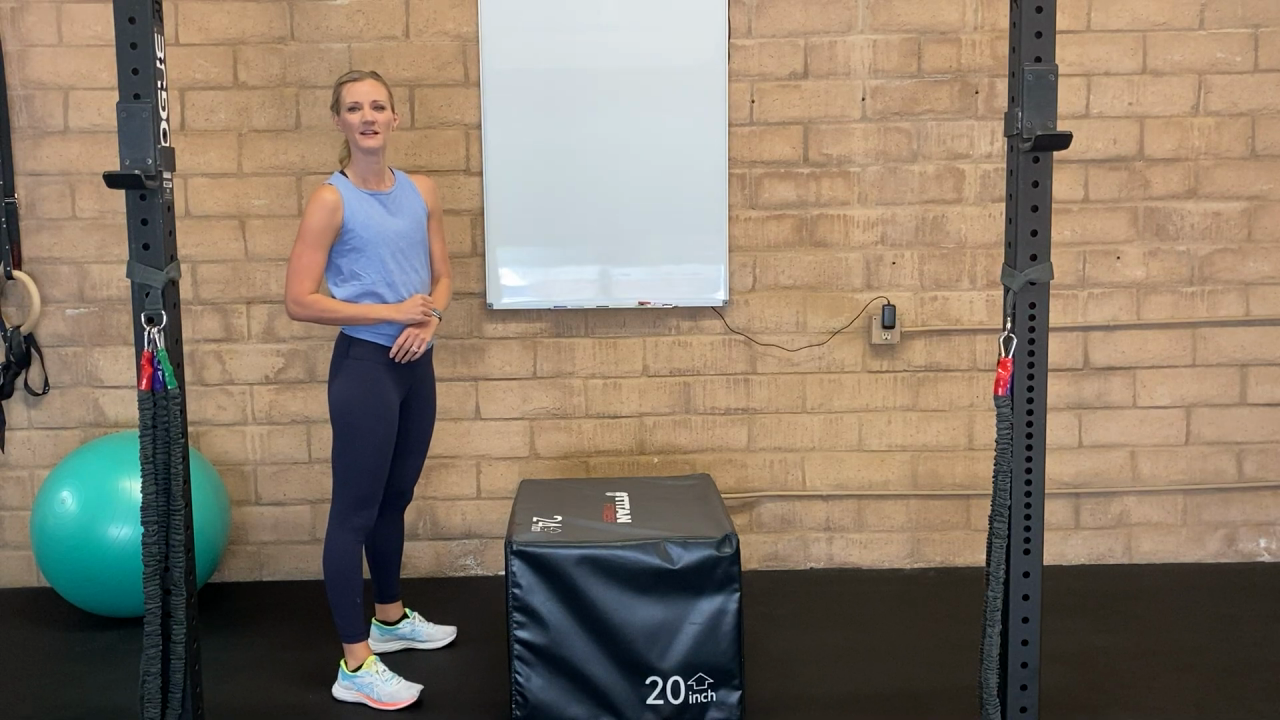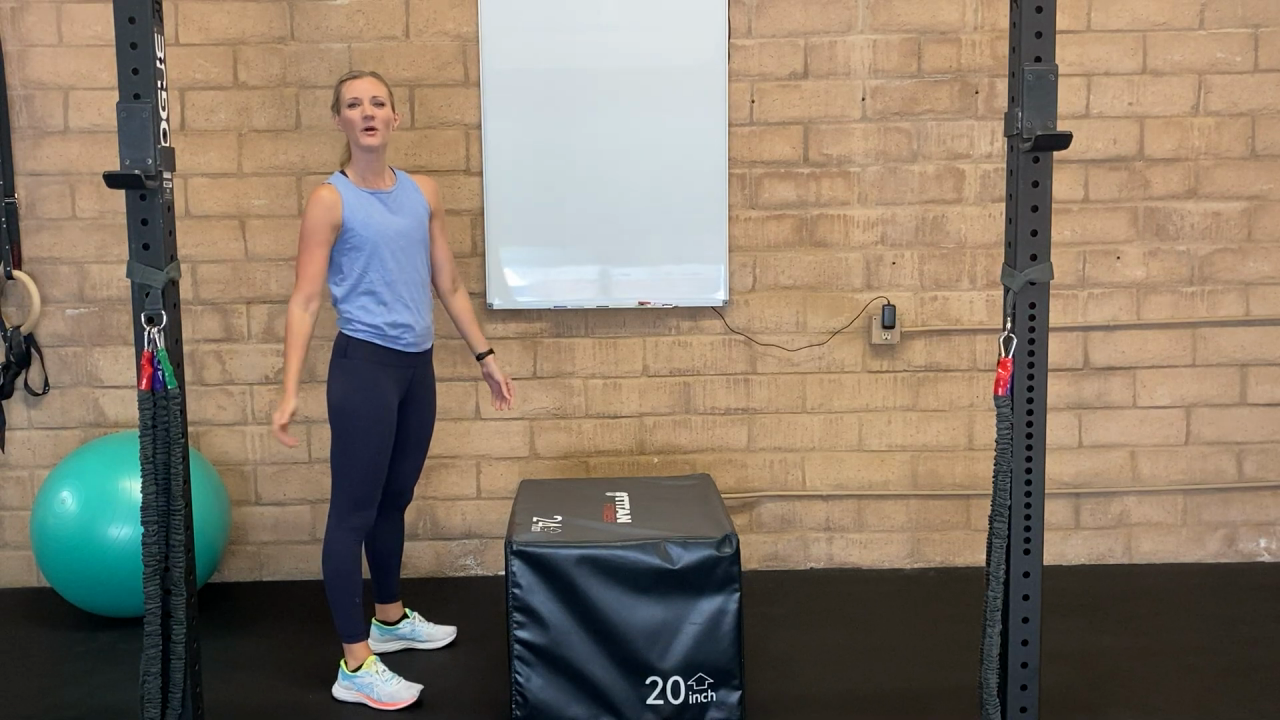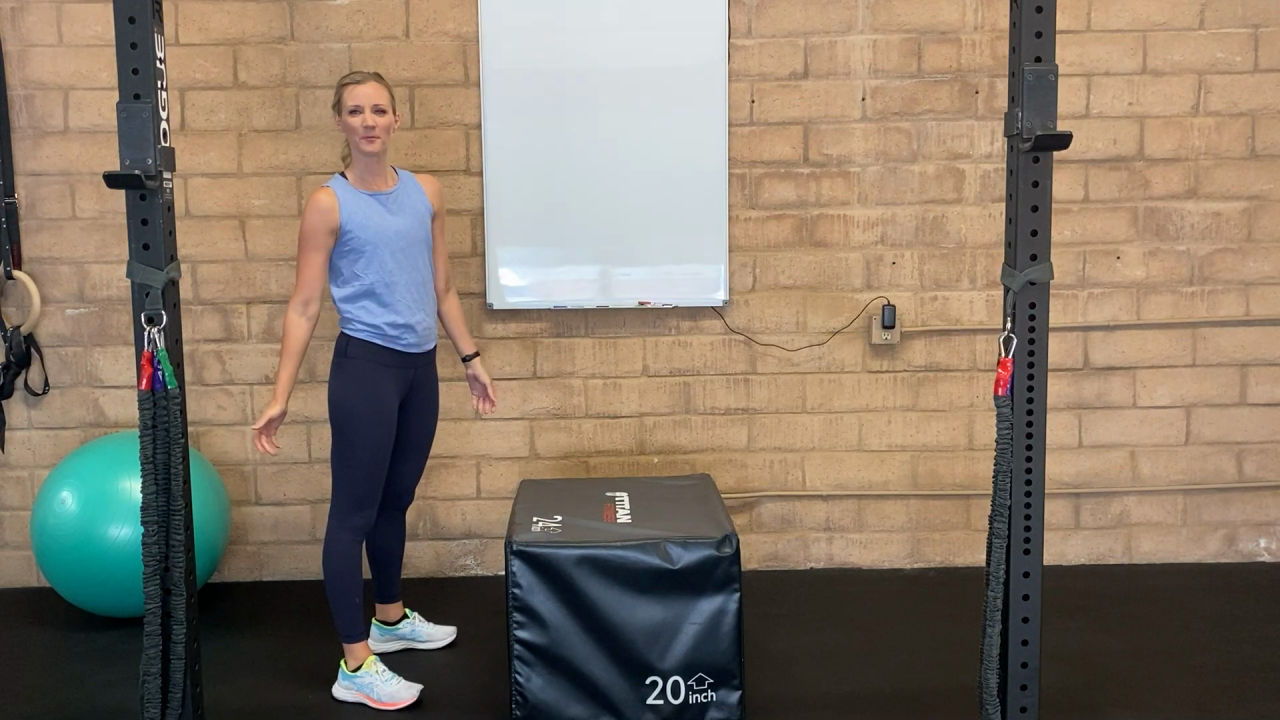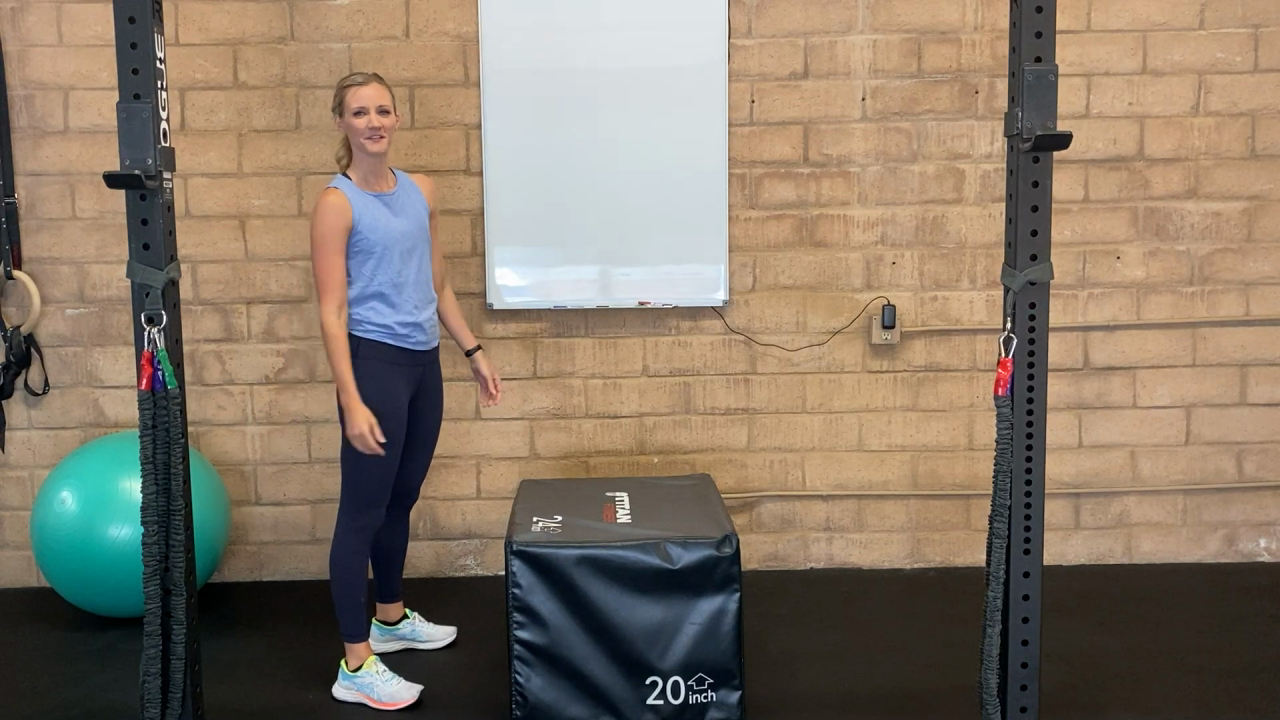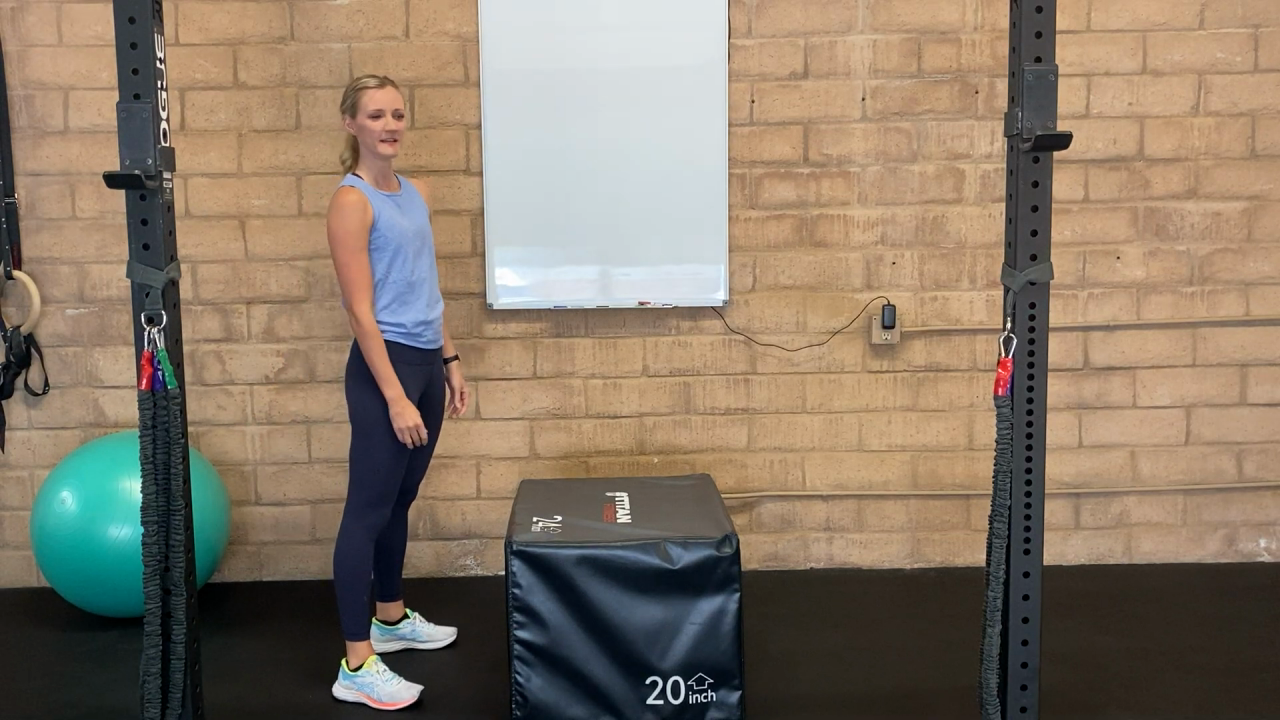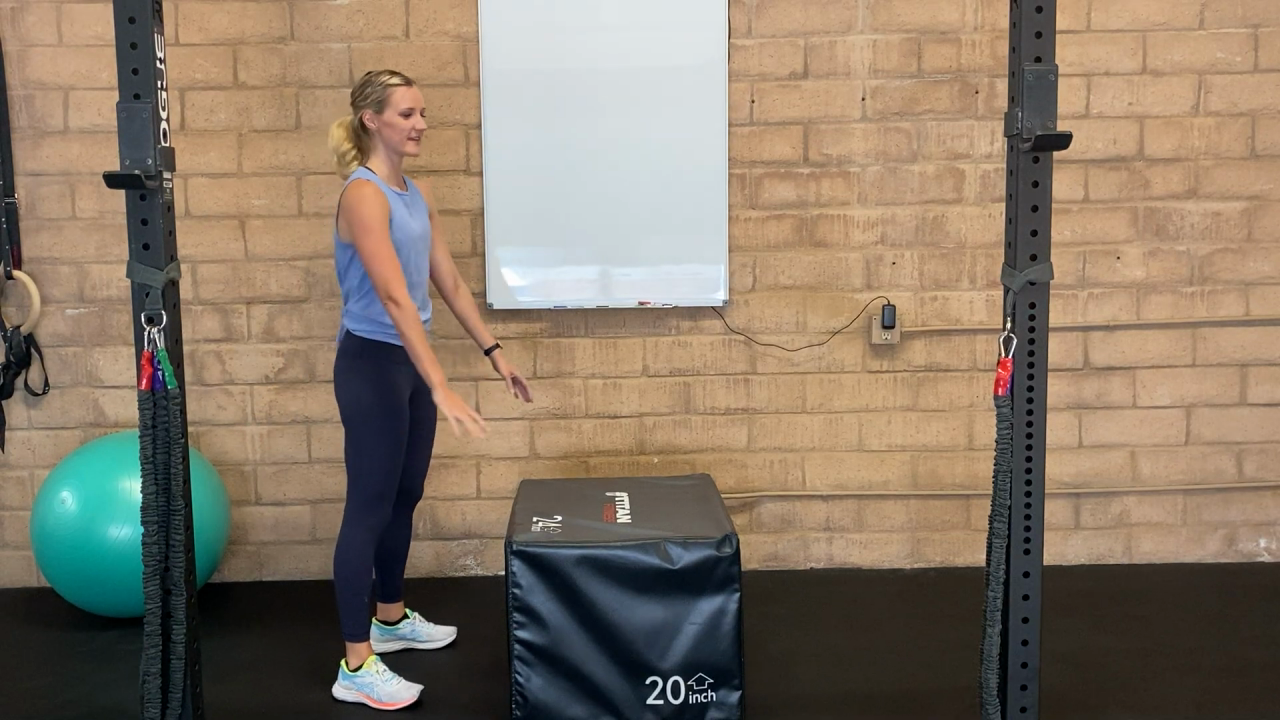
dt=0.5s
person 1, frame 1
left shoulder: (421, 191)
right shoulder: (330, 200)
left elbow: (441, 277)
right elbow: (300, 301)
left wrist: (430, 319)
right wrist: (391, 313)
left hip: (415, 367)
right hip: (364, 366)
left knee: (395, 500)
right knee: (355, 509)
left ankle: (390, 619)
right ankle: (355, 665)
person 1, frame 2
left shoulder: (424, 192)
right shoulder: (330, 200)
left elbow: (448, 284)
right elbow: (304, 300)
left wrist: (484, 354)
right wrist: (290, 392)
left hip: (416, 365)
right hip: (364, 366)
left knee: (394, 500)
right knee: (354, 510)
left ankle: (391, 617)
right ankle: (355, 666)
person 1, frame 3
left shoulder: (424, 192)
right shoulder: (328, 203)
right elbow: (304, 306)
left wrist: (470, 357)
right wrist: (280, 397)
left hip: (420, 366)
right hip: (364, 367)
left knee: (396, 501)
right knee: (355, 510)
left ankle: (391, 618)
right ankle: (354, 666)
person 1, frame 4
left shoulder: (421, 191)
right shoulder: (336, 204)
right elbow: (332, 312)
left wrist: (473, 351)
right wrist: (351, 403)
left hip: (424, 364)
right hip: (375, 366)
left knee: (400, 500)
right knee: (362, 509)
left ankle: (391, 618)
right ankle: (355, 666)
person 1, frame 5
left shoulder: (417, 192)
right shoulder: (351, 202)
right elbow: (361, 311)
left wrist: (450, 362)
right wrist: (395, 397)
left hip: (425, 363)
right hip: (383, 368)
left knee: (399, 500)
right knee: (369, 507)
left ankle: (392, 618)
right ankle: (356, 666)
person 1, frame 6
left shoulder: (418, 195)
right shoulder: (363, 195)
left elbow: (450, 284)
right elbow: (395, 299)
left wrist: (494, 354)
right wrist: (442, 388)
left hip: (406, 362)
right hip: (370, 364)
left knee: (404, 497)
right knee: (369, 506)
left ankle: (390, 618)
right ankle: (356, 666)
